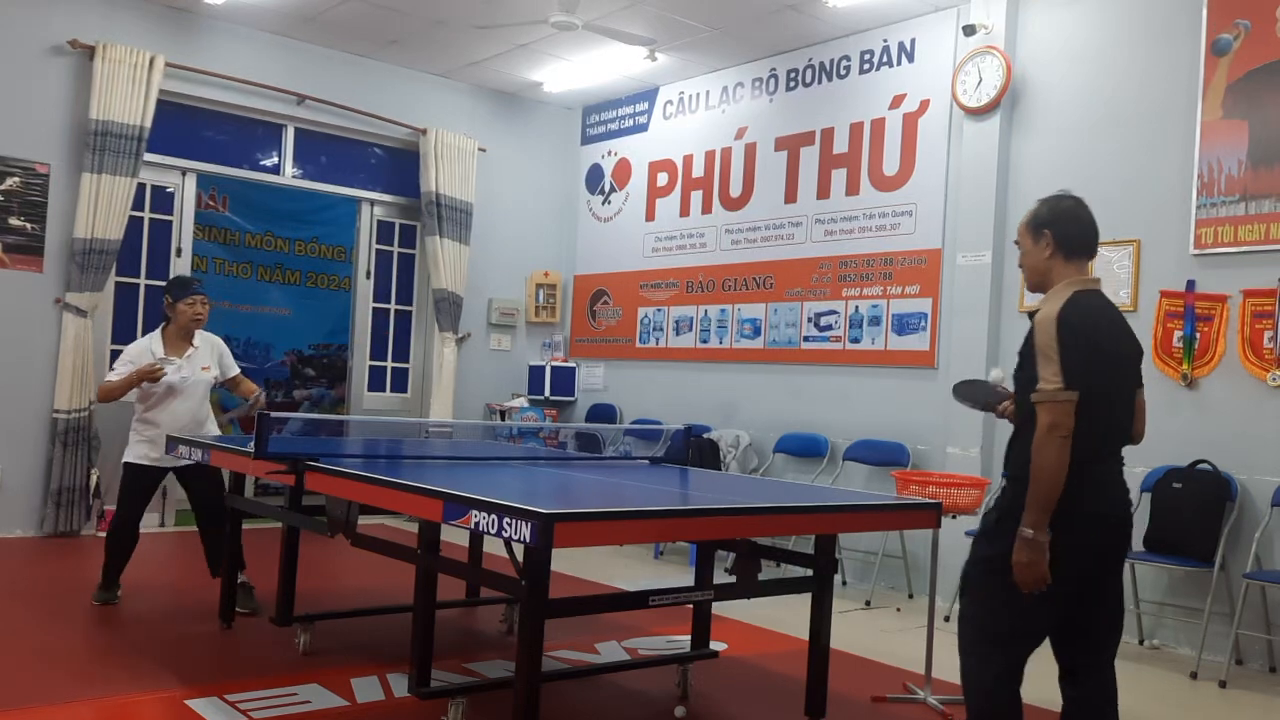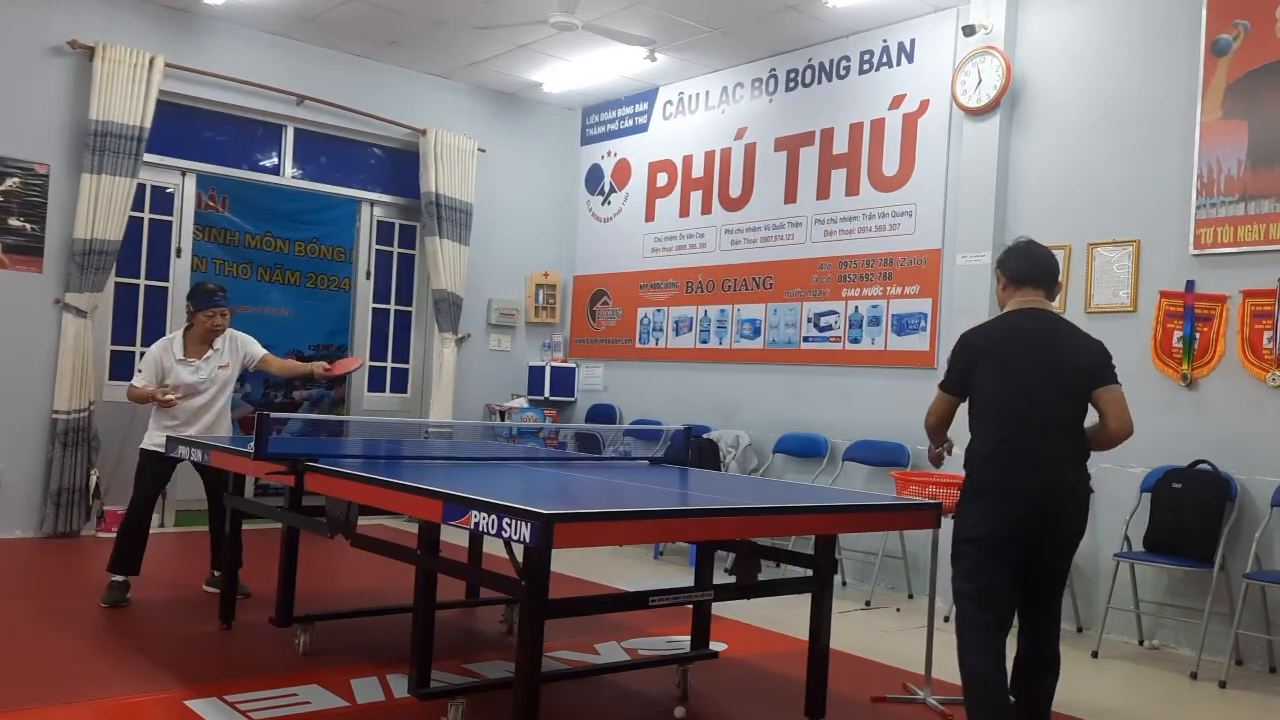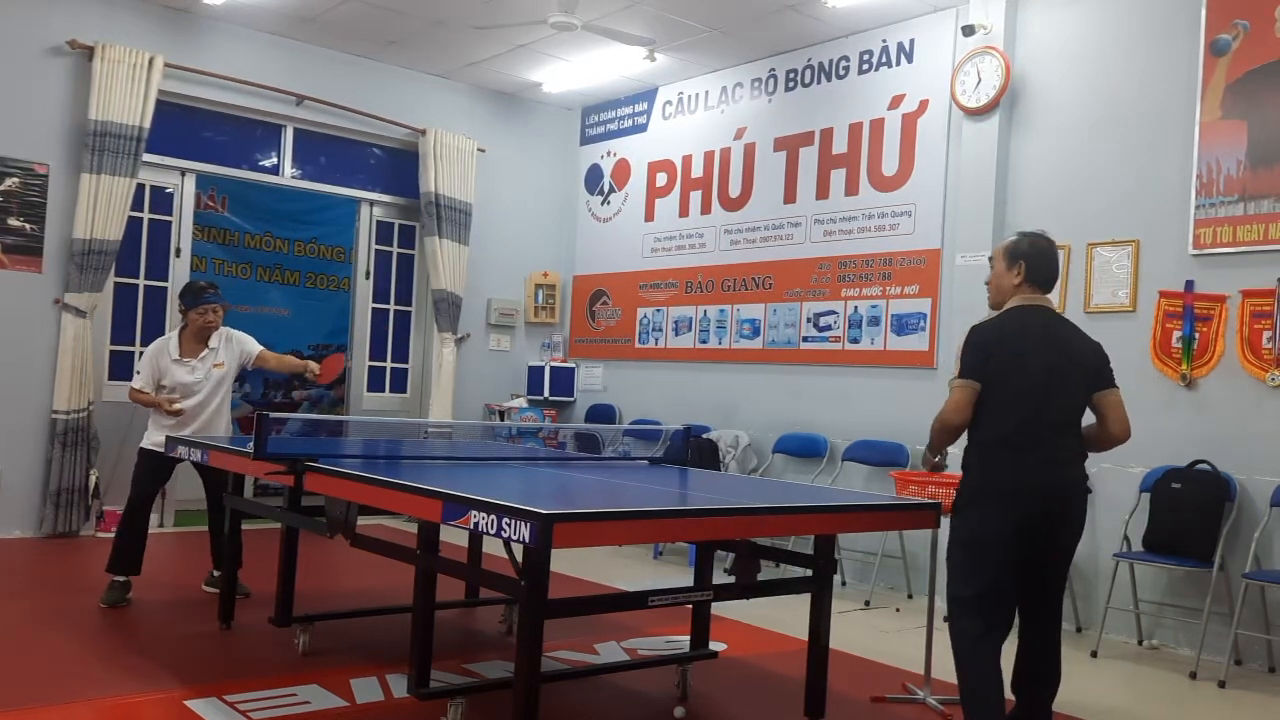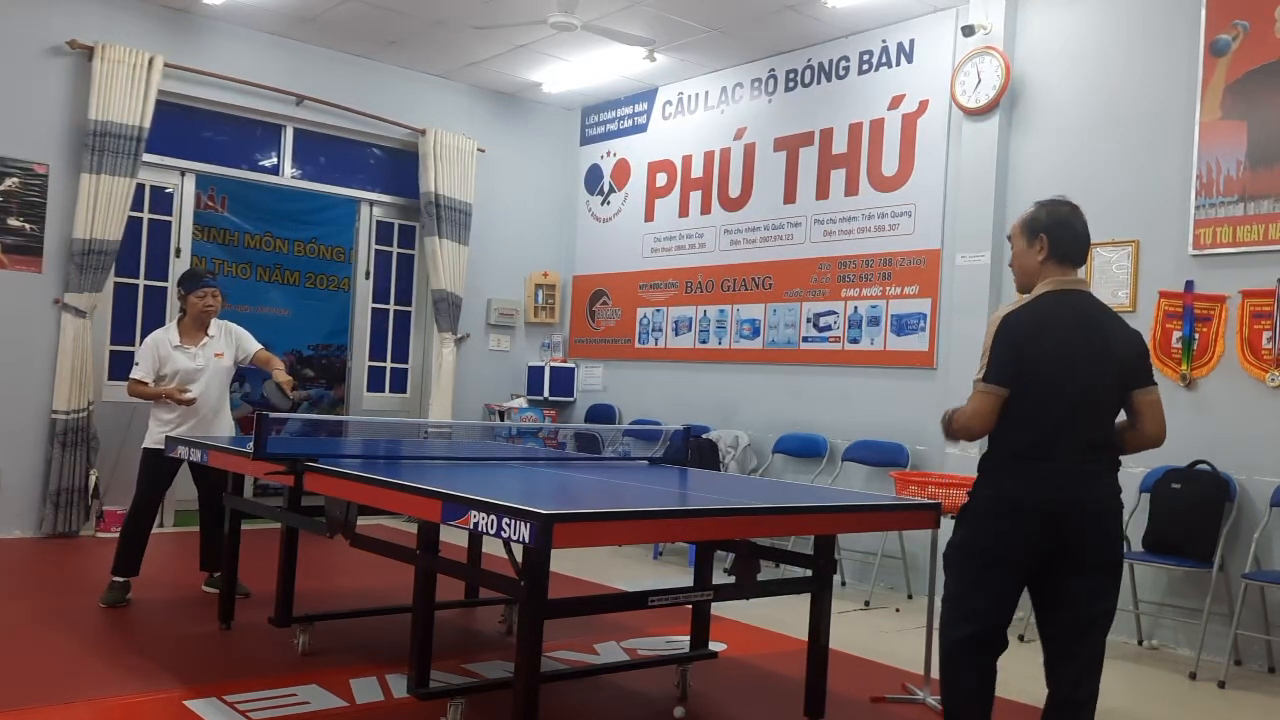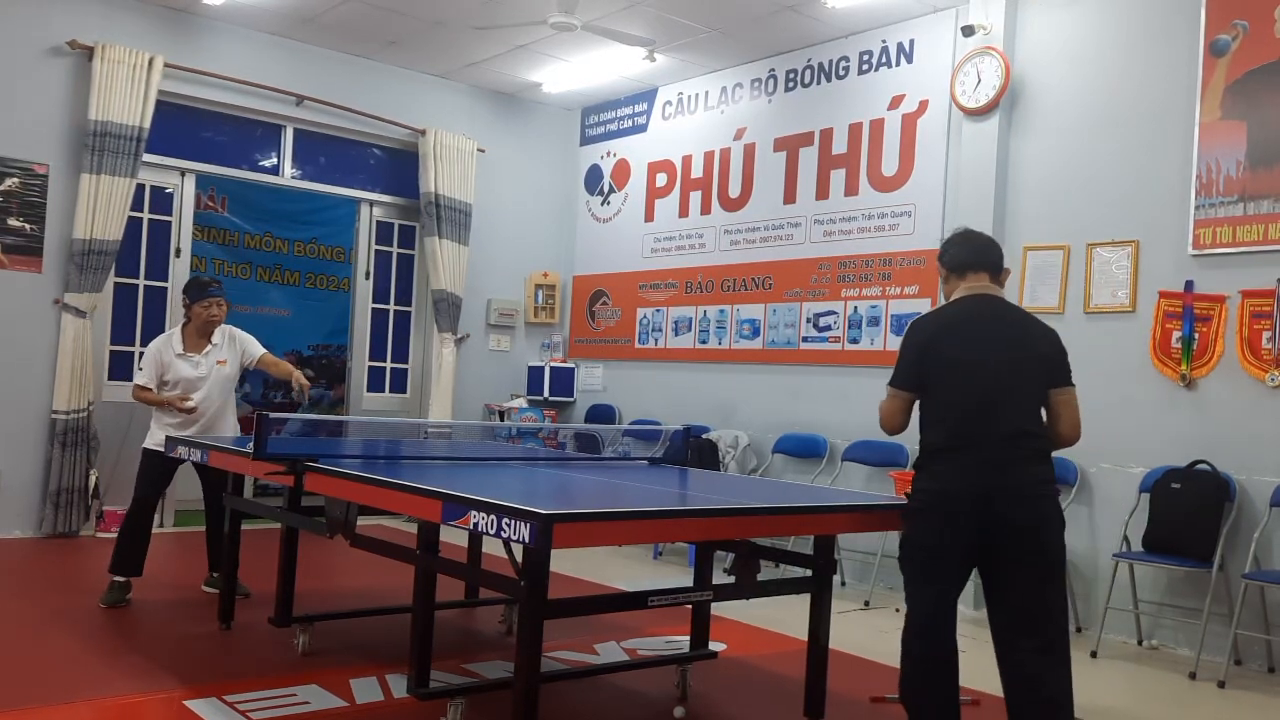
dt=1s
person 1, frame 1
left shoulder: (1056, 316)
right shoulder: (1118, 326)
left elbow: (1054, 431)
left wrist: (1032, 532)
left hip: (1054, 518)
right hip: (1106, 515)
left knee: (991, 658)
right knee: (1090, 668)
person 1, frame 2
left shoulder: (977, 340)
right shoulder: (1085, 347)
left elbow: (936, 419)
right elbow: (1118, 427)
left wrist: (940, 444)
left hip: (992, 499)
right hip: (1062, 501)
left knee: (982, 623)
right knee: (1042, 617)
person 1, frame 3
left shoulder: (986, 335)
right shoulder: (1085, 345)
left elbow: (955, 417)
right elbow: (1116, 430)
left wrist: (933, 452)
left hip: (994, 494)
right hip: (1062, 496)
left knee: (977, 623)
right knee: (1042, 617)
person 1, frame 4
left shoulder: (1016, 323)
right shoulder: (1124, 334)
left elbow: (979, 422)
right elbow: (1150, 431)
left wrist: (953, 420)
left hip: (1009, 504)
right hip: (1090, 511)
left knee: (969, 638)
right knee: (1076, 657)
person 1, frame 5
left shoulder: (928, 329)
right shoulder: (1041, 334)
left elbow: (893, 421)
right elbow: (1067, 430)
left wrist: (885, 403)
left hip: (945, 494)
right hip: (1026, 496)
left knee: (928, 629)
right knee: (1036, 641)
person 2, frame 1
left shoulder: (214, 346)
right shoulder: (140, 351)
left elbow: (237, 382)
right elbow: (104, 395)
left wrist: (253, 392)
right wrist: (135, 379)
right hip: (148, 451)
left knee: (216, 514)
right knee: (126, 519)
left ankle: (238, 583)
right ankle: (109, 581)
person 2, frame 2
left shoulder: (237, 342)
right shoulder: (162, 350)
left elbow: (273, 364)
right elbow: (134, 392)
left wrist: (309, 367)
right wrist: (153, 395)
left hip: (214, 441)
right hip: (163, 440)
left knee: (224, 506)
right knee: (140, 505)
left ankle: (220, 573)
right ankle: (119, 578)
person 2, frame 3
left shoulder: (233, 341)
right shoulder: (159, 350)
left elbow: (271, 359)
right elbow: (136, 393)
left wrist: (304, 365)
right wrist: (159, 403)
left hip: (213, 440)
right hip: (162, 440)
left knee: (224, 505)
right knee: (137, 503)
left ankle: (219, 573)
right ankle: (120, 578)
person 2, frame 4
left shoulder: (231, 334)
right shoulder: (158, 341)
left elbow: (266, 358)
right elbow: (134, 387)
left wrist: (278, 370)
right wrist: (166, 393)
left hip: (215, 439)
right hip: (166, 438)
left knee: (217, 506)
right knee: (144, 505)
left ankle: (216, 573)
right ankle: (120, 579)
person 2, frame 5
left shoulder: (235, 340)
right shoulder: (161, 346)
left elbow: (271, 362)
right elbow: (139, 391)
left wrist: (294, 374)
right wrist: (168, 401)
left hip: (217, 440)
right hip: (167, 439)
left knee: (222, 506)
right knee: (142, 504)
left ankle: (217, 573)
right ankle: (121, 579)
